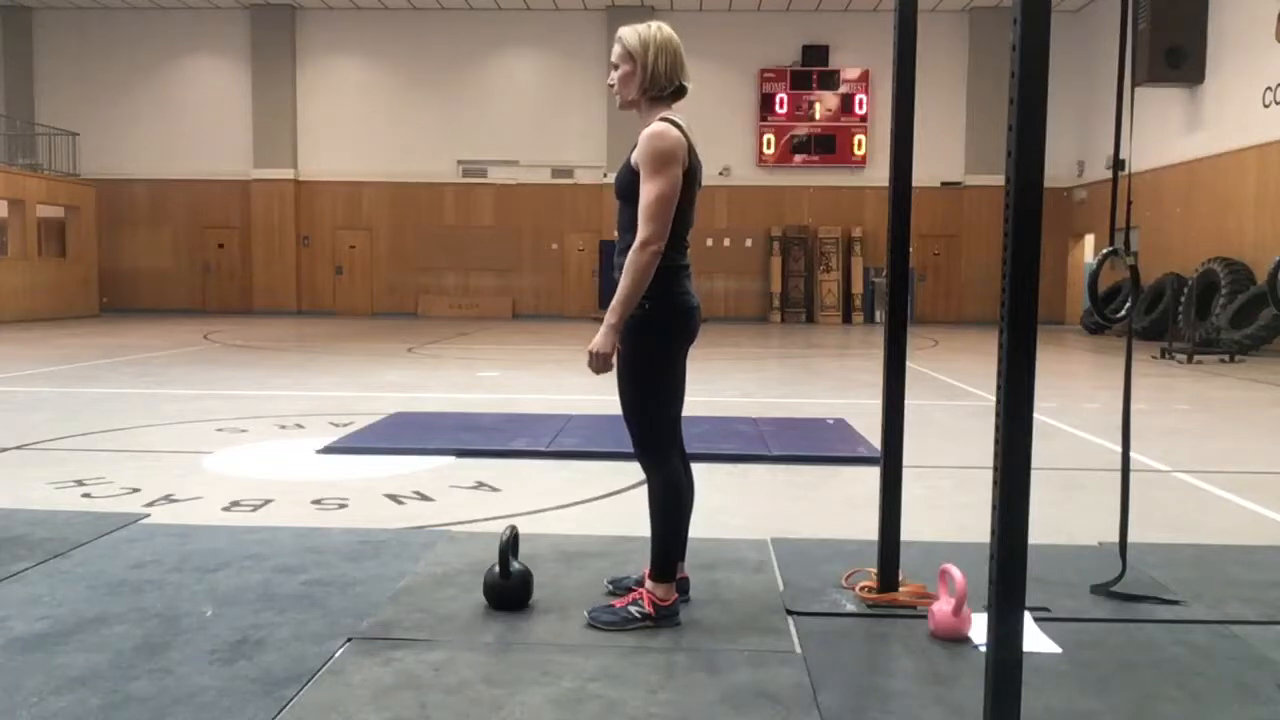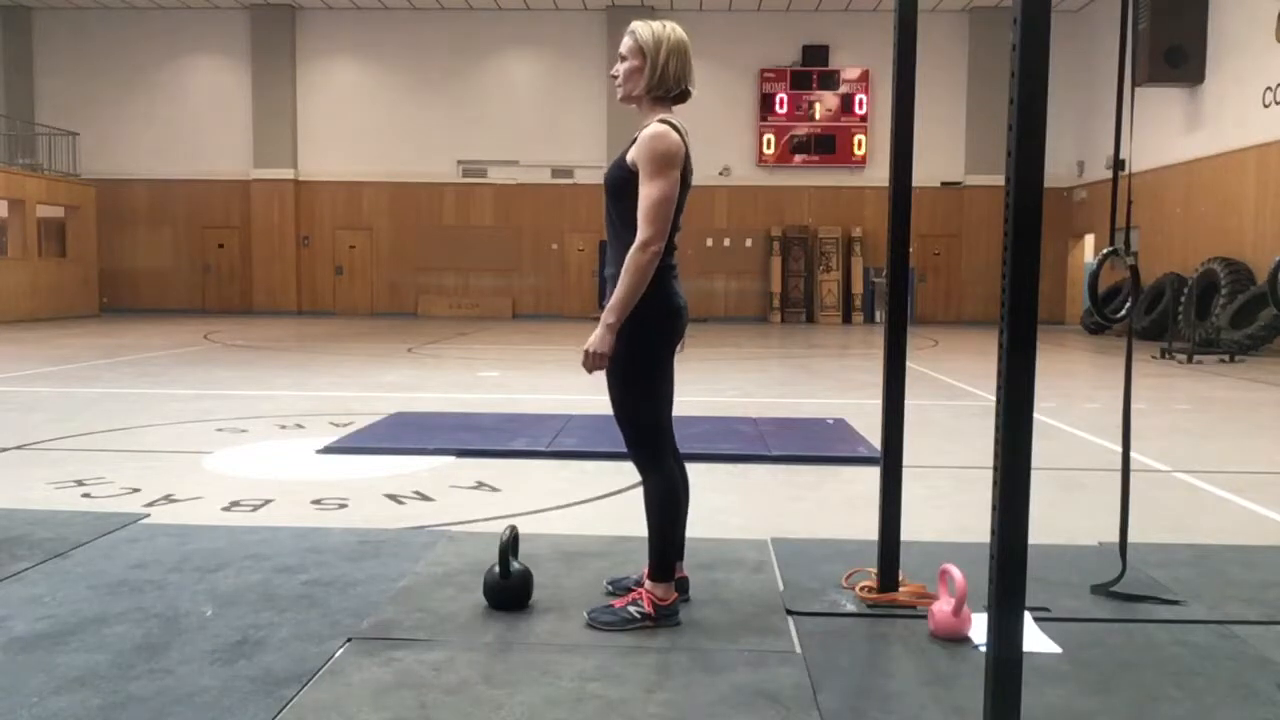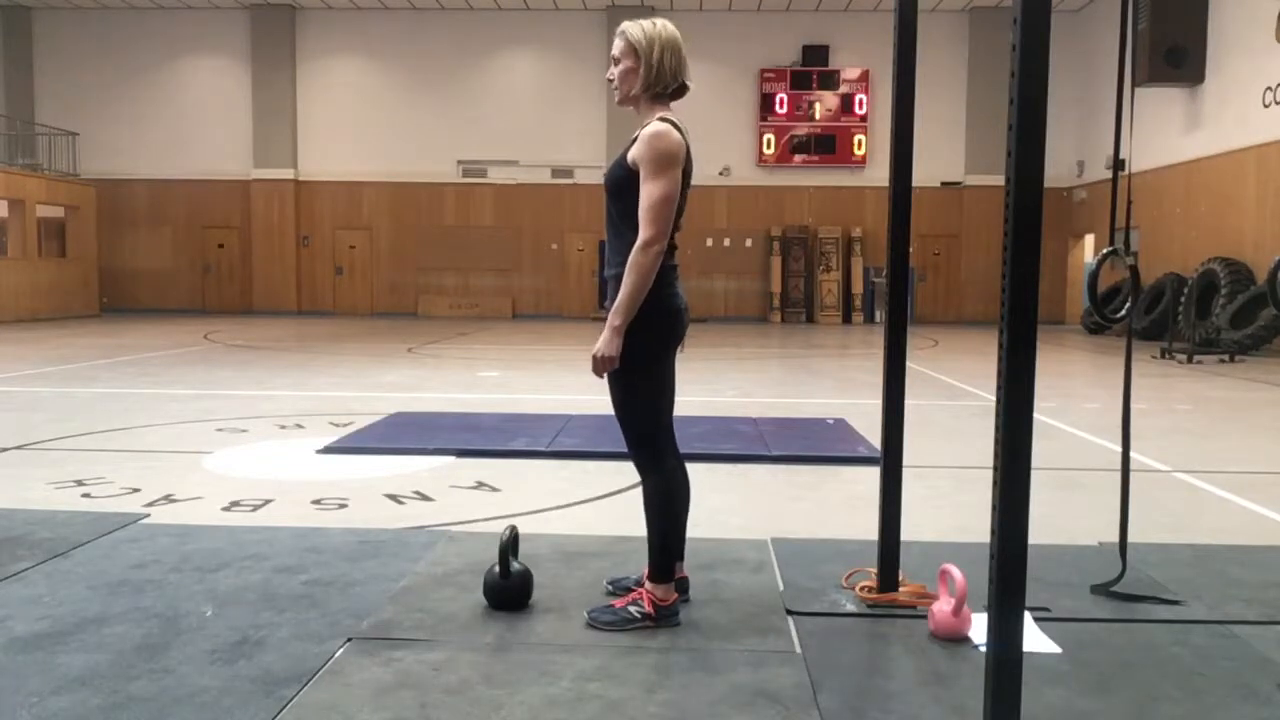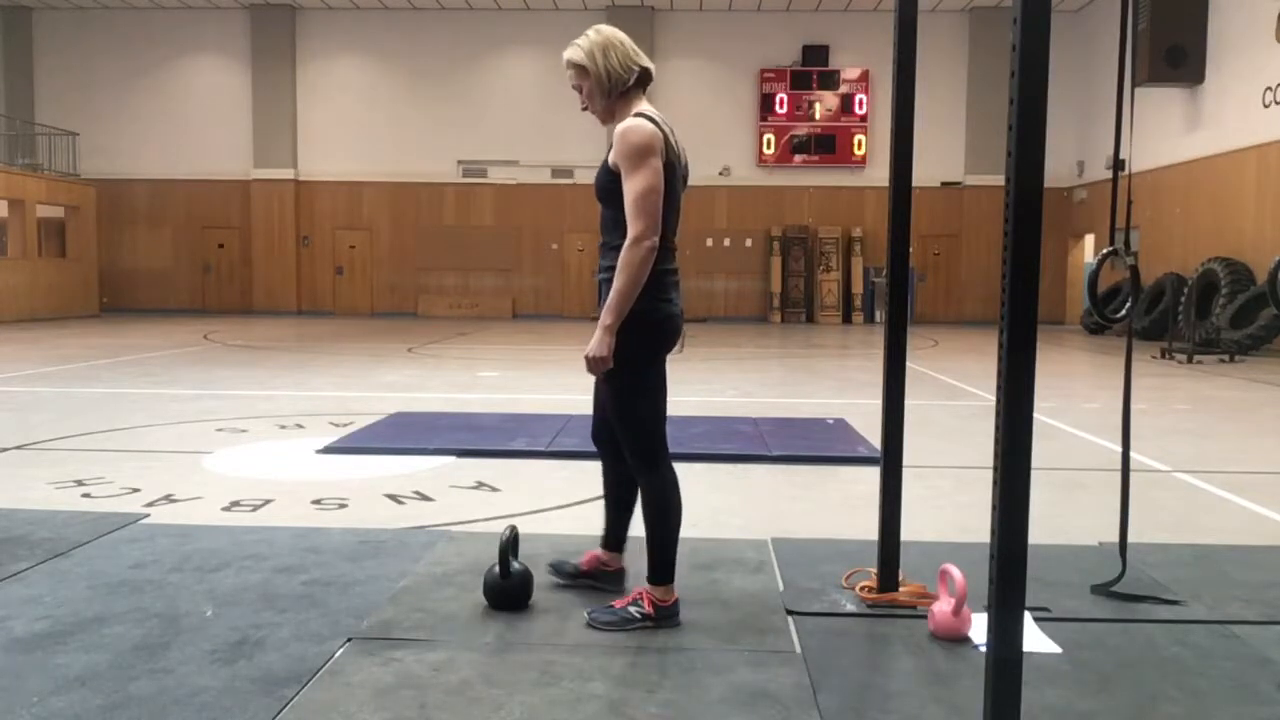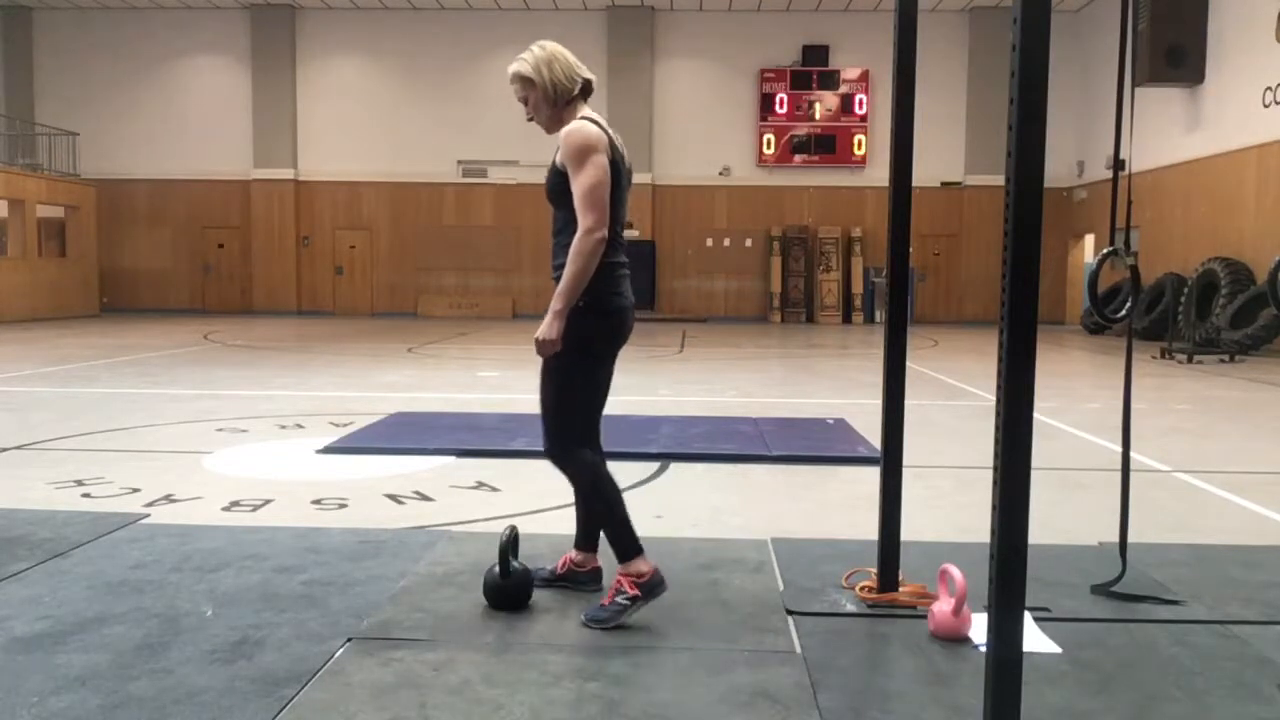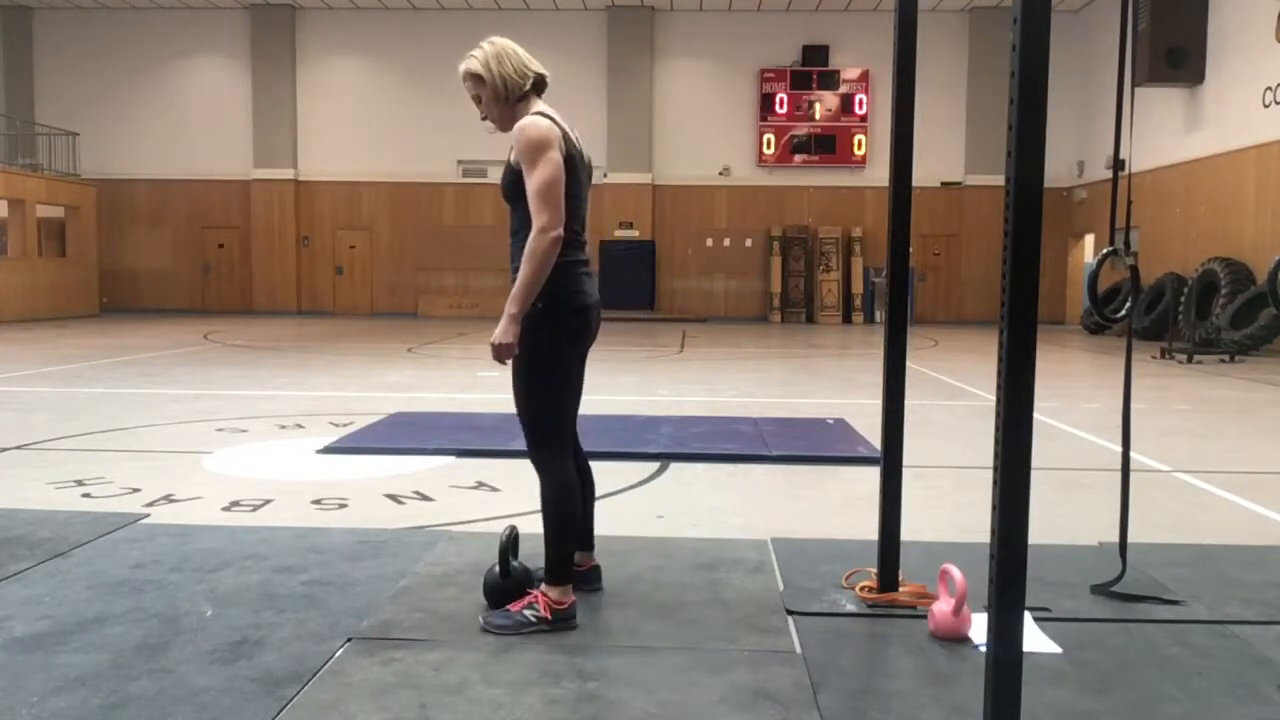
dt=0.7s
person 1, frame 1
left shoulder: (659, 135)
right shoulder: (667, 134)
left elbow: (649, 243)
left wrist: (611, 326)
left hip: (655, 313)
right hip: (666, 308)
left knee: (657, 452)
right knee: (665, 449)
left ankle: (661, 594)
right ankle: (670, 572)
person 1, frame 2
left shoulder: (659, 137)
right shoulder: (659, 134)
left elbow: (648, 242)
left wrist: (607, 324)
left hip: (643, 314)
right hip: (650, 309)
left knee: (650, 451)
right knee: (658, 448)
left ankle: (660, 594)
right ankle: (667, 571)
person 1, frame 3
left shoulder: (659, 136)
right shoulder: (654, 133)
left elbow: (650, 242)
left wrist: (614, 327)
left hip: (645, 314)
right hip: (652, 311)
left knee: (650, 452)
right knee: (659, 448)
left ankle: (660, 595)
right ankle: (669, 572)
person 1, frame 4
left shoulder: (634, 131)
right shoulder: (652, 129)
left elbow: (642, 240)
left wrist: (607, 327)
left hip: (639, 314)
right hip: (645, 308)
left knee: (645, 452)
right knee: (611, 439)
left ankle: (660, 595)
right ankle: (609, 557)
person 1, frame 5
left shoulder: (579, 133)
right shoulder: (596, 135)
left elbow: (591, 232)
left wrist: (555, 312)
left hip: (590, 305)
right hip: (604, 302)
left knee: (565, 442)
right knee: (580, 438)
left ankle: (638, 568)
right ankle: (585, 556)
person 1, frame 6
left shoulder: (533, 129)
right shoulder: (559, 130)
left elbow: (547, 231)
left wrist: (512, 316)
left hip: (552, 306)
right hip: (574, 301)
left knee: (549, 450)
right knee: (562, 443)
left ankle: (557, 596)
right ankle: (581, 560)
